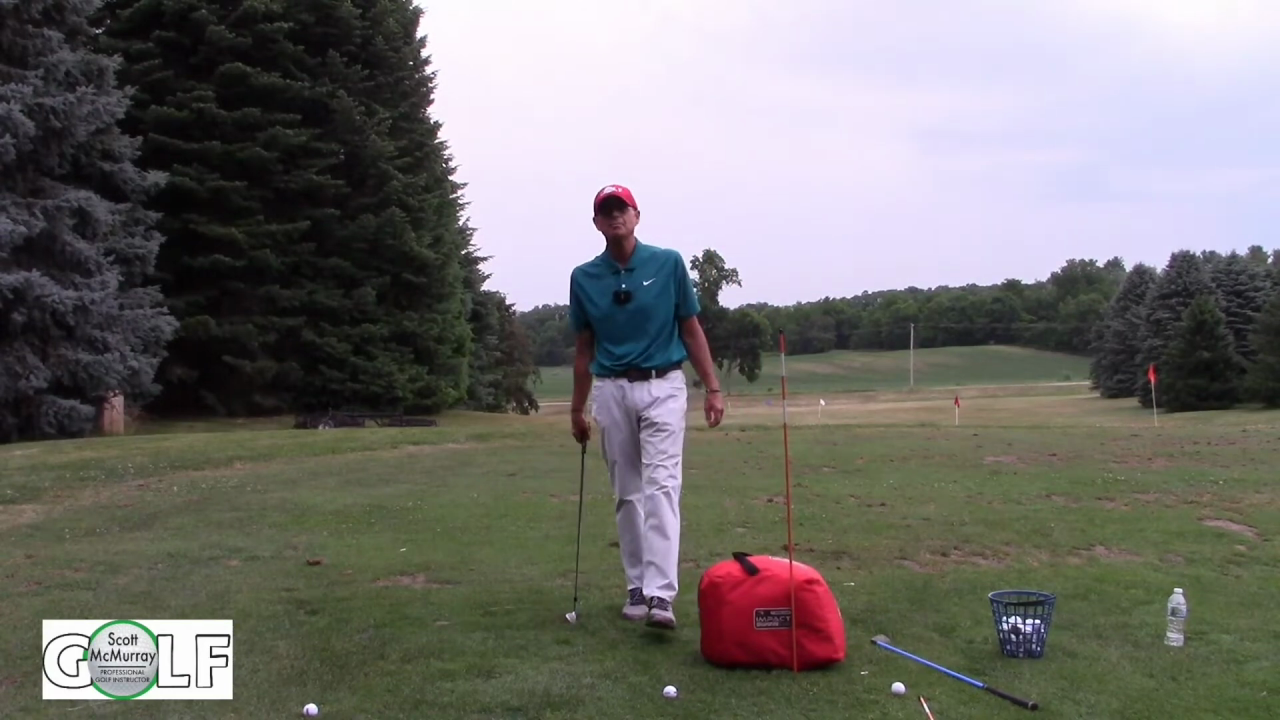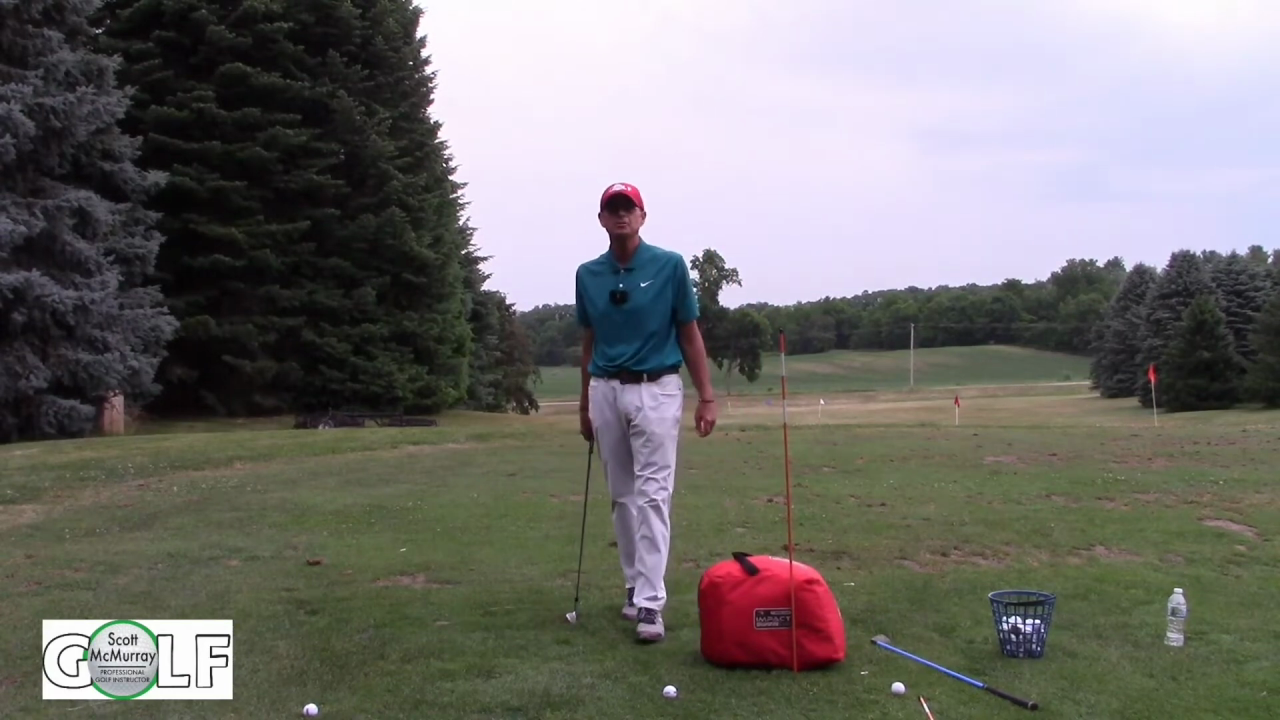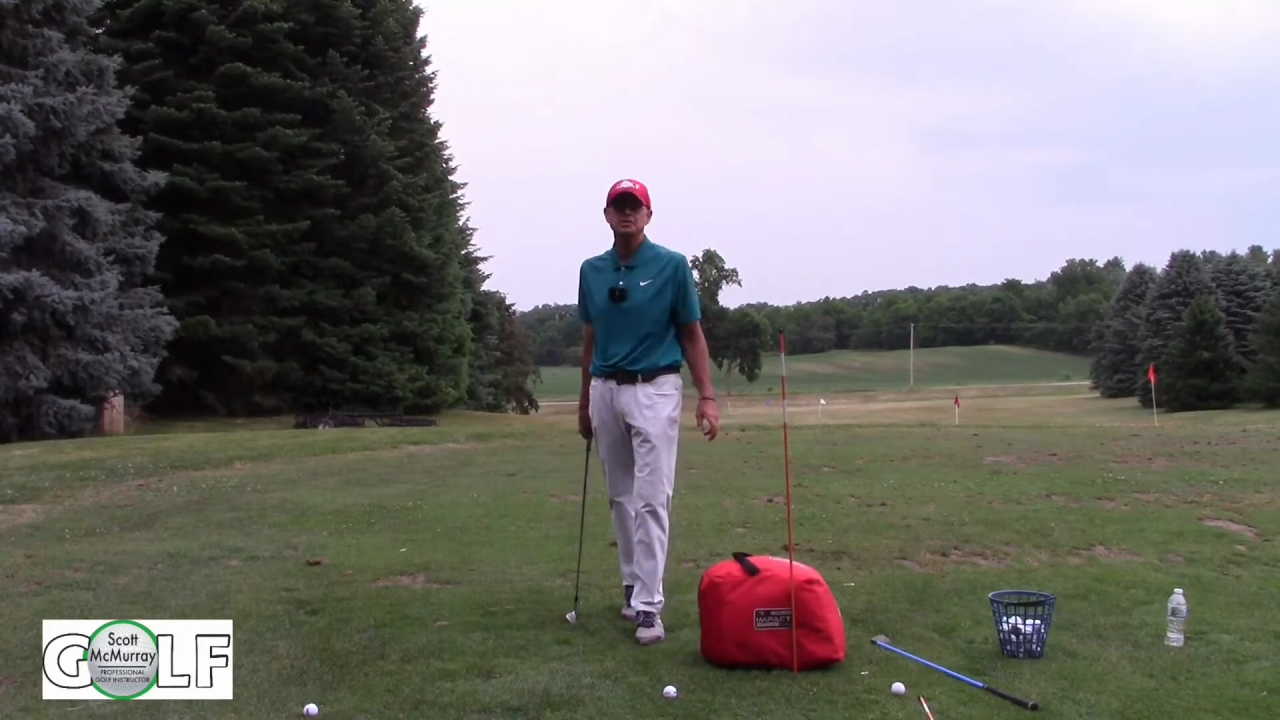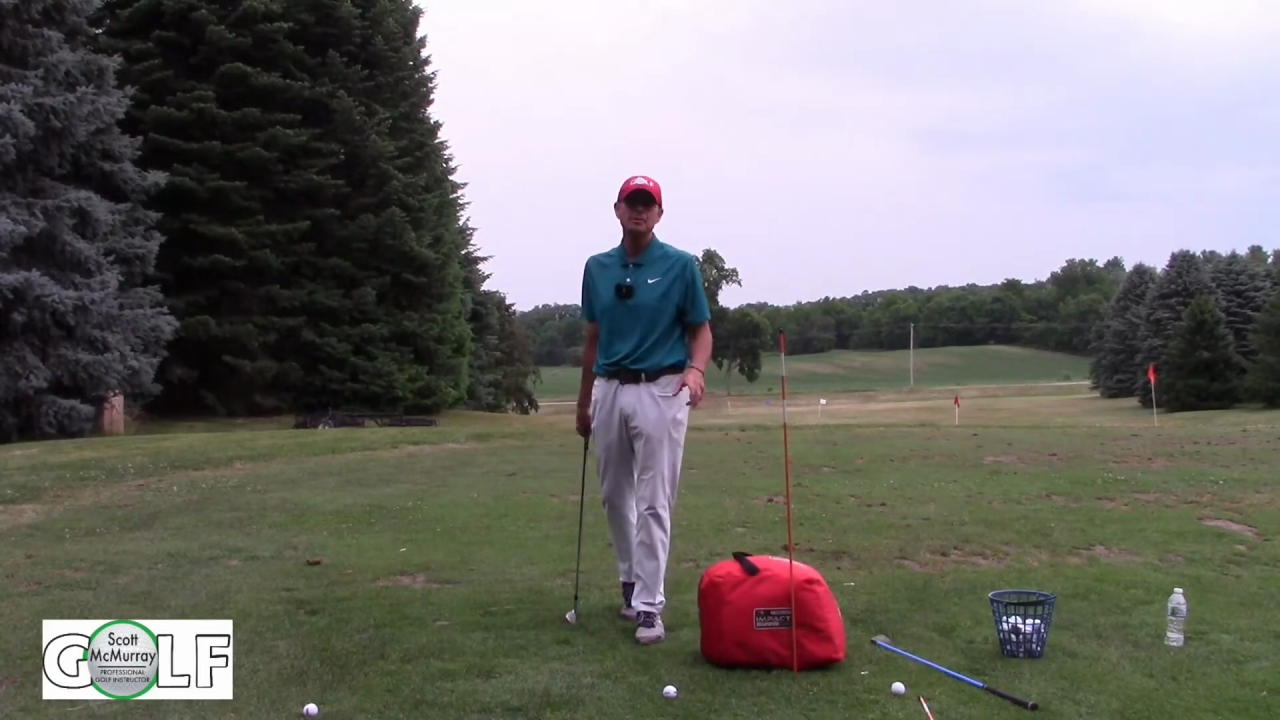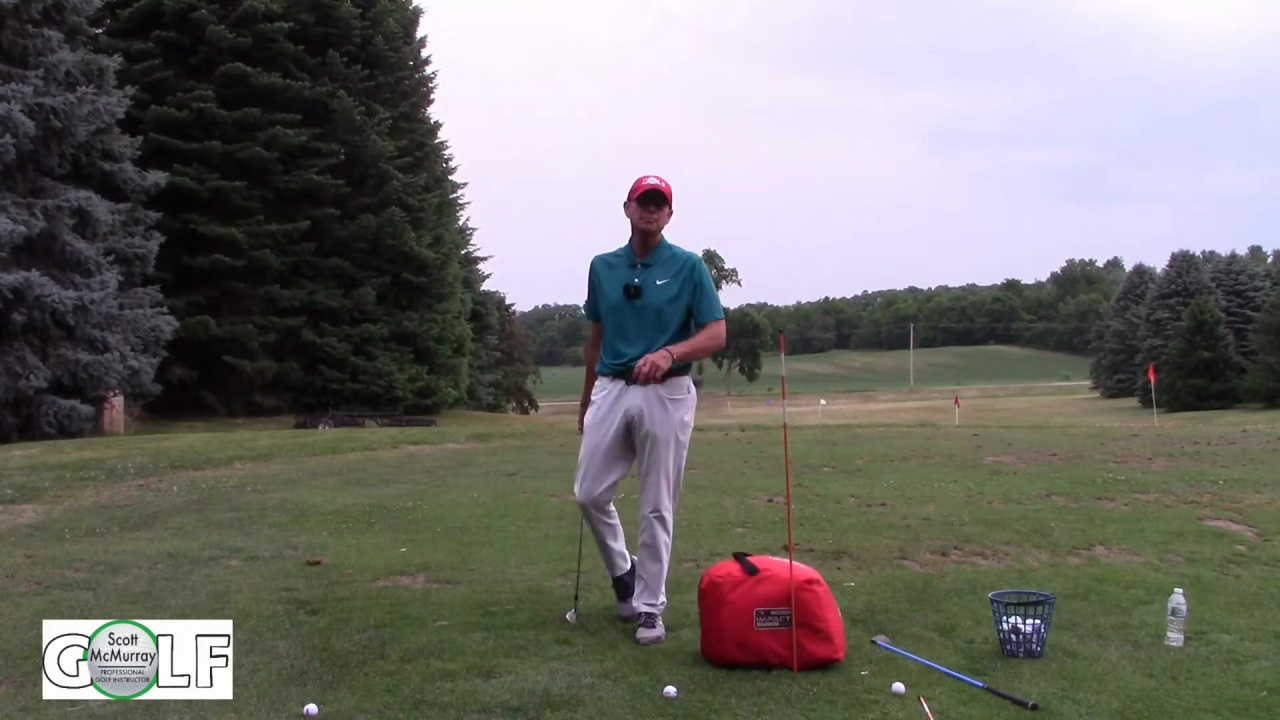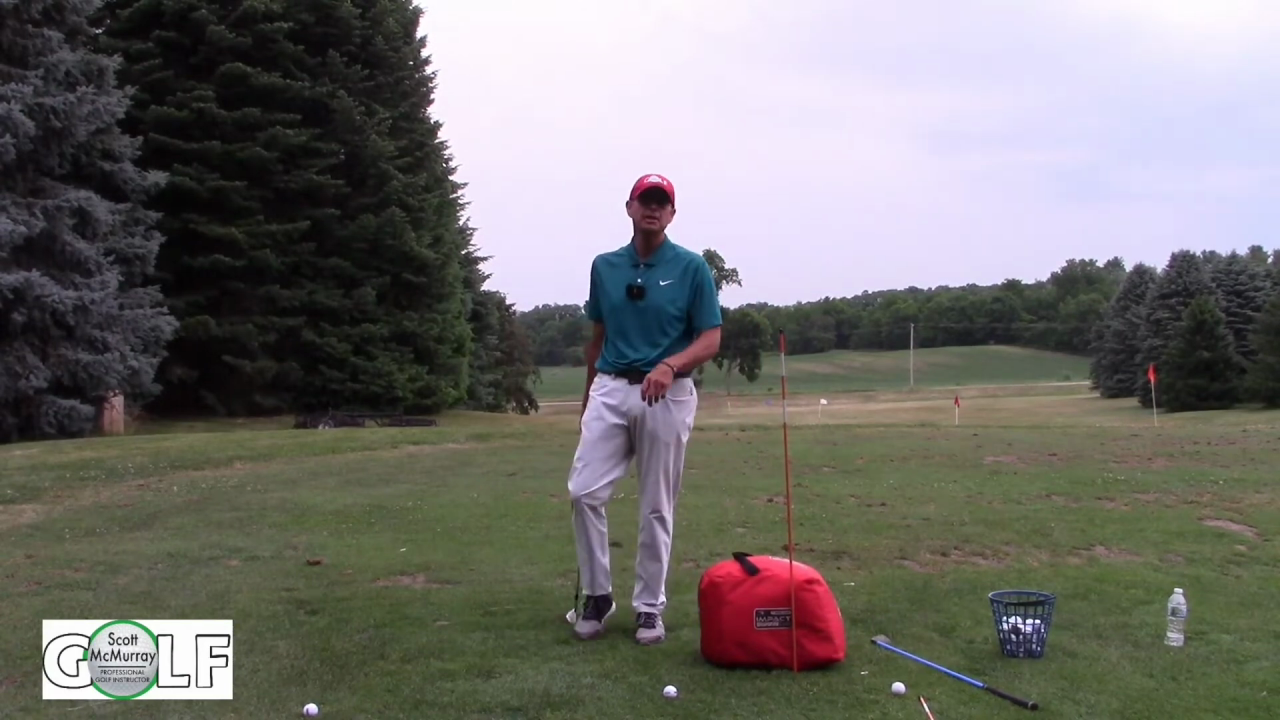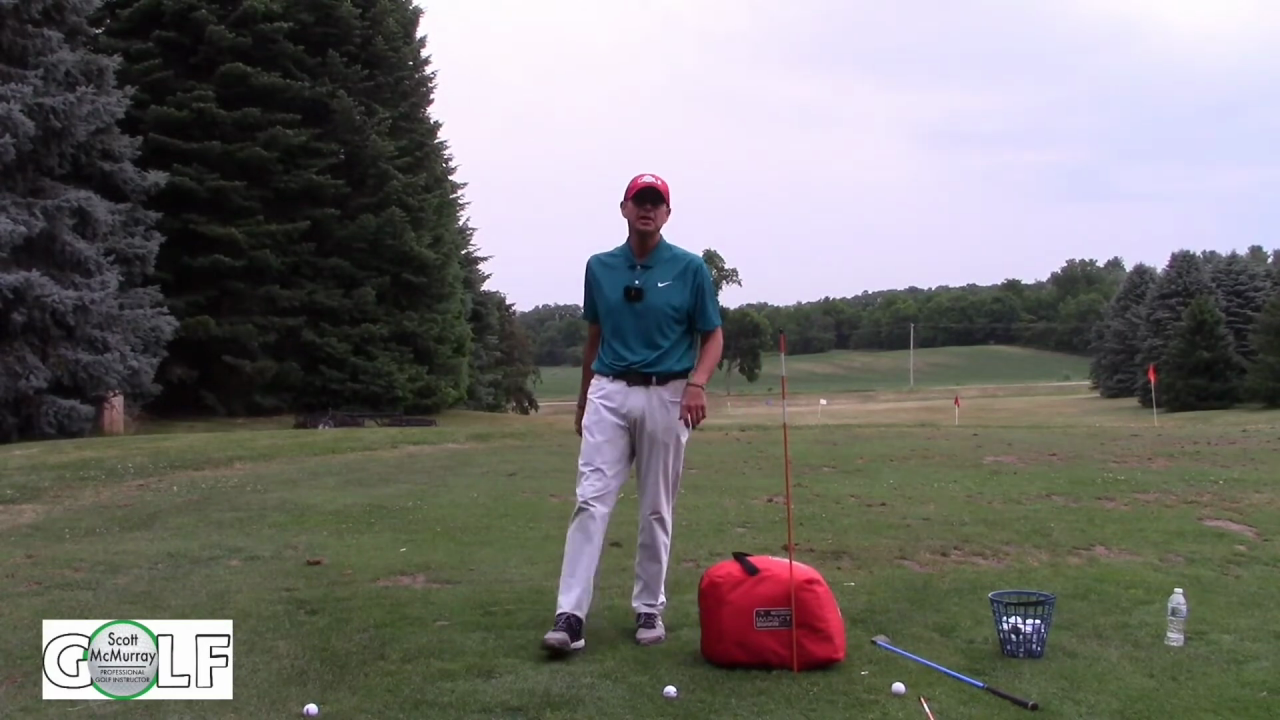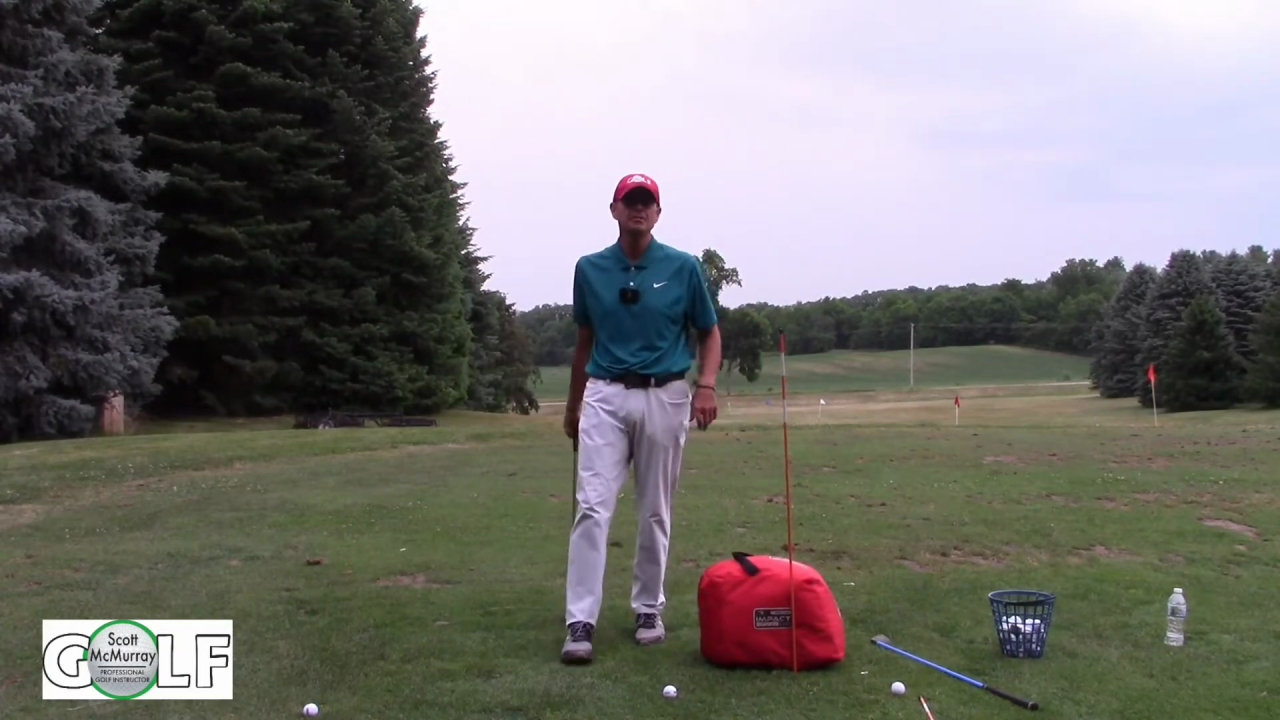
dt=0.2s
person 1, frame 1
left shoulder: (669, 263)
right shoulder: (584, 277)
left elbow: (691, 330)
right elbow: (584, 347)
left wrist: (712, 388)
right wrist: (577, 409)
left hip: (663, 386)
right hip: (610, 391)
left knee: (661, 486)
right knee: (627, 494)
left ankle: (660, 595)
right ankle: (638, 586)
person 1, frame 2
left shoulder: (670, 265)
right shoulder: (588, 274)
left elbow: (690, 335)
right elbow: (589, 342)
left wrist: (706, 397)
right wrist: (585, 405)
left hip: (657, 389)
right hip: (607, 391)
left knee: (652, 496)
right knee: (622, 496)
left ankle: (649, 603)
right ankle: (635, 586)
person 1, frame 3
left shoulder: (673, 266)
right shoulder: (591, 270)
left elbow: (692, 335)
left wrist: (707, 396)
right wrist: (584, 402)
left hip: (656, 391)
right hip: (607, 392)
left knee: (651, 501)
right knee: (621, 498)
left ankle: (648, 607)
right ankle: (633, 583)
person 1, frame 4
left shoulder: (681, 265)
right shoulder: (596, 267)
left elbow: (701, 331)
left wrist: (697, 370)
right wrist: (584, 399)
left hip: (659, 393)
right hip: (609, 391)
left knee: (653, 504)
right knee: (615, 497)
left ankle: (647, 606)
right ankle: (632, 578)
person 1, frame 5
left shoulder: (689, 266)
right shoulder: (602, 267)
left elbow: (716, 334)
left wrist: (668, 353)
right wrist: (586, 399)
left hip: (668, 395)
right hip: (611, 391)
left knee: (657, 508)
right knee: (590, 492)
left ankle: (649, 607)
right ankle: (622, 571)
person 1, frame 6
left shoulder: (692, 267)
right shoulder: (604, 266)
left elbow: (709, 337)
left wrist: (670, 367)
right wrist: (587, 397)
left hip: (668, 397)
right hip: (611, 391)
left knee: (656, 508)
right knee: (585, 492)
left ankle: (649, 607)
right ankle: (598, 595)
person 1, frame 7
left shoulder: (690, 267)
right shoulder: (599, 267)
left elbow: (711, 336)
left wrist: (696, 384)
right wrist: (583, 400)
left hip: (666, 397)
right hip: (609, 394)
left knee: (656, 511)
right knee: (591, 502)
left ankle: (649, 608)
right ankle: (570, 616)
person 1, frame 8
left shoulder: (684, 267)
right shoulder: (589, 268)
left elbow: (709, 332)
left wrist: (706, 385)
right wrist: (572, 404)
left hip: (664, 397)
right hip: (605, 396)
left knee: (655, 513)
right knee: (593, 508)
left ankle: (649, 609)
right ankle: (580, 623)
